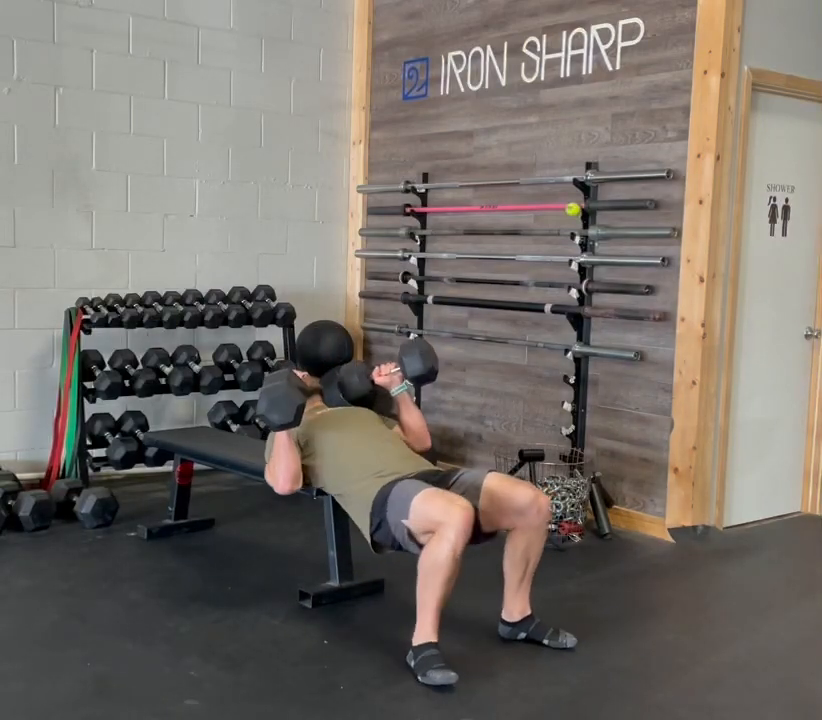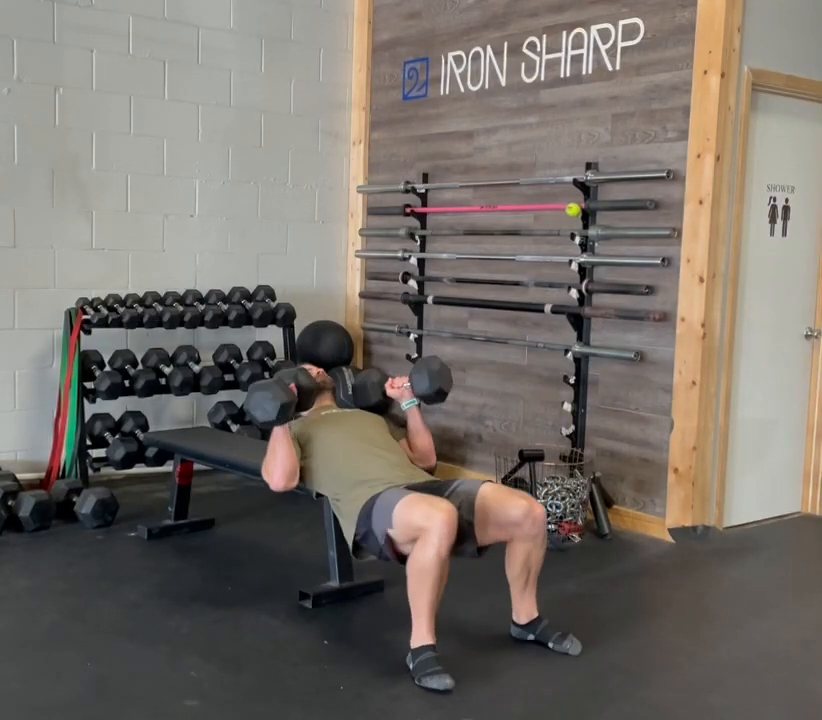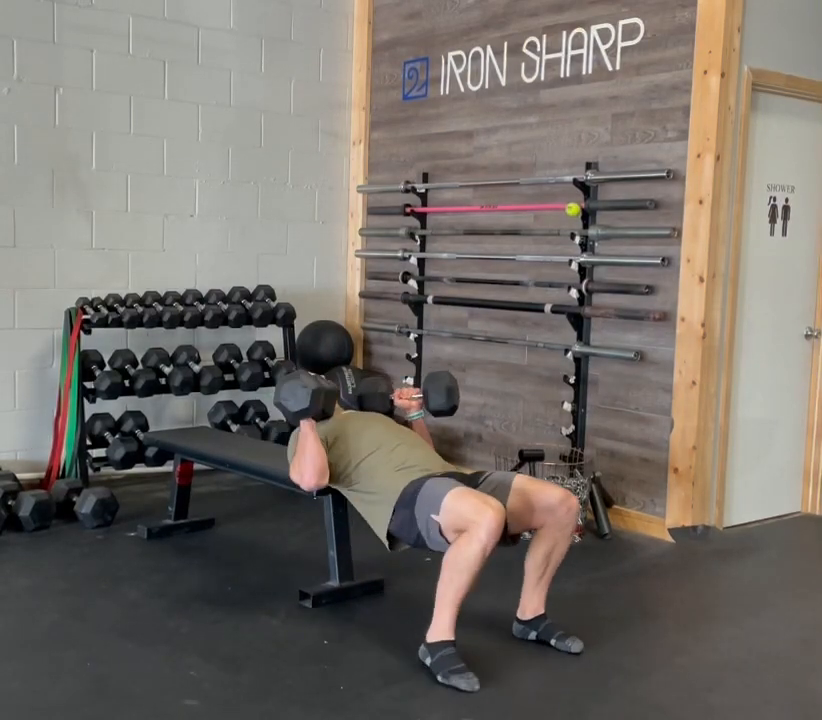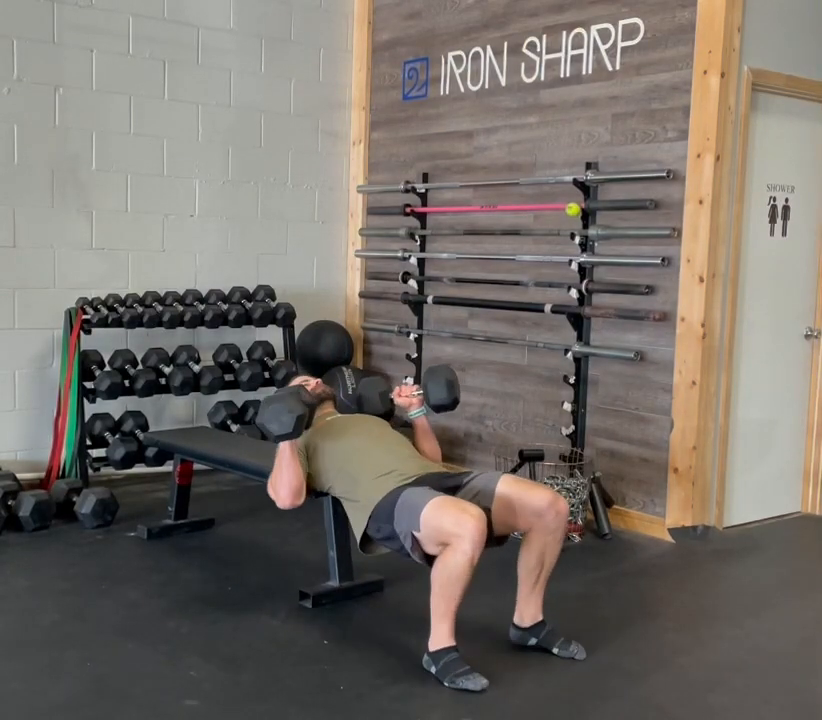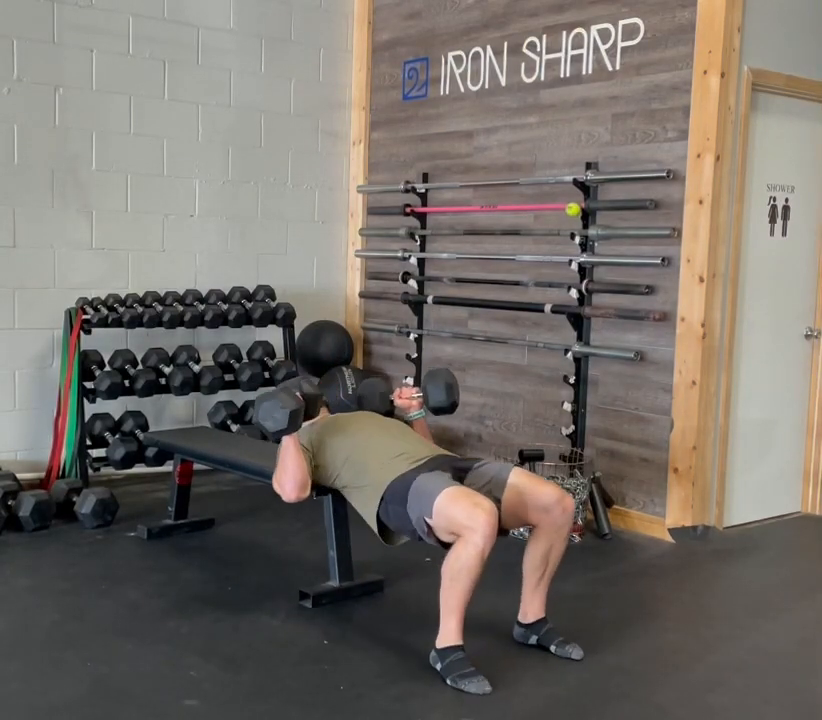
dt=0.5s
person 1, frame 1
left shoulder: (360, 413)
right shoulder: (286, 432)
left elbow: (420, 442)
right elbow: (286, 483)
left wrist: (398, 387)
left hip: (431, 478)
right hip: (385, 496)
left knee: (533, 504)
right knee: (457, 518)
left ankle: (515, 618)
right ankle: (423, 644)
person 1, frame 2
left shoulder: (370, 417)
right shoulder: (294, 430)
left elbow: (426, 459)
right elbow: (281, 481)
left wrist: (408, 402)
left hip: (427, 487)
right hip: (376, 504)
left knee: (528, 514)
right knee: (440, 519)
left ankle: (527, 620)
right ankle: (422, 646)
person 1, frame 3
left shoulder: (372, 421)
right shoulder: (308, 435)
right elbow: (312, 480)
left wrist: (414, 415)
left hip: (449, 480)
right hip: (407, 495)
left knee: (562, 506)
right knee: (487, 519)
left ankle: (530, 617)
right ankle: (438, 641)
person 1, frame 4
left shoulder: (370, 420)
right shoulder: (299, 440)
right elbow: (288, 498)
left wrist: (416, 410)
left hip: (440, 480)
right hip: (392, 499)
left knee: (550, 508)
right knee: (469, 526)
left ankle: (528, 622)
right ankle: (440, 648)
person 1, frame 5
left shoulder: (363, 418)
right shoulder: (301, 441)
right elbow: (294, 491)
left wrist: (414, 412)
left hip: (449, 464)
right hip: (402, 483)
left knee: (557, 505)
right knee: (481, 521)
left ankle: (531, 620)
right ankle: (448, 647)
